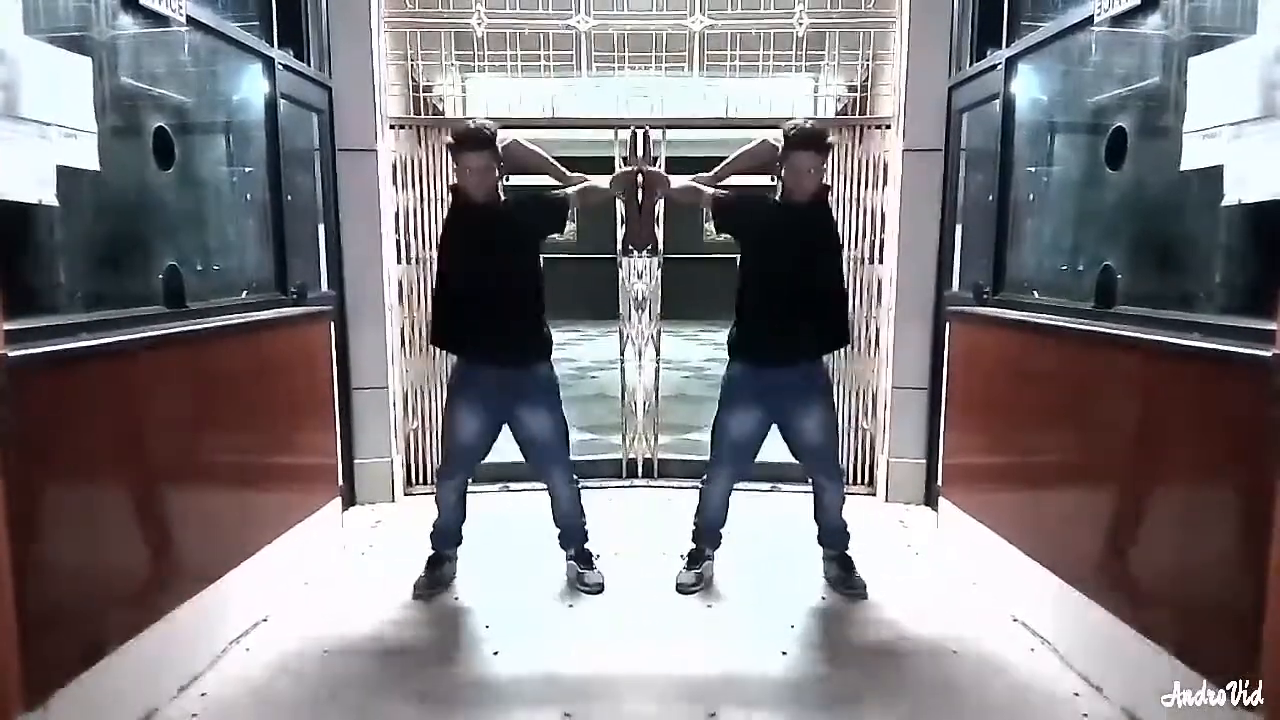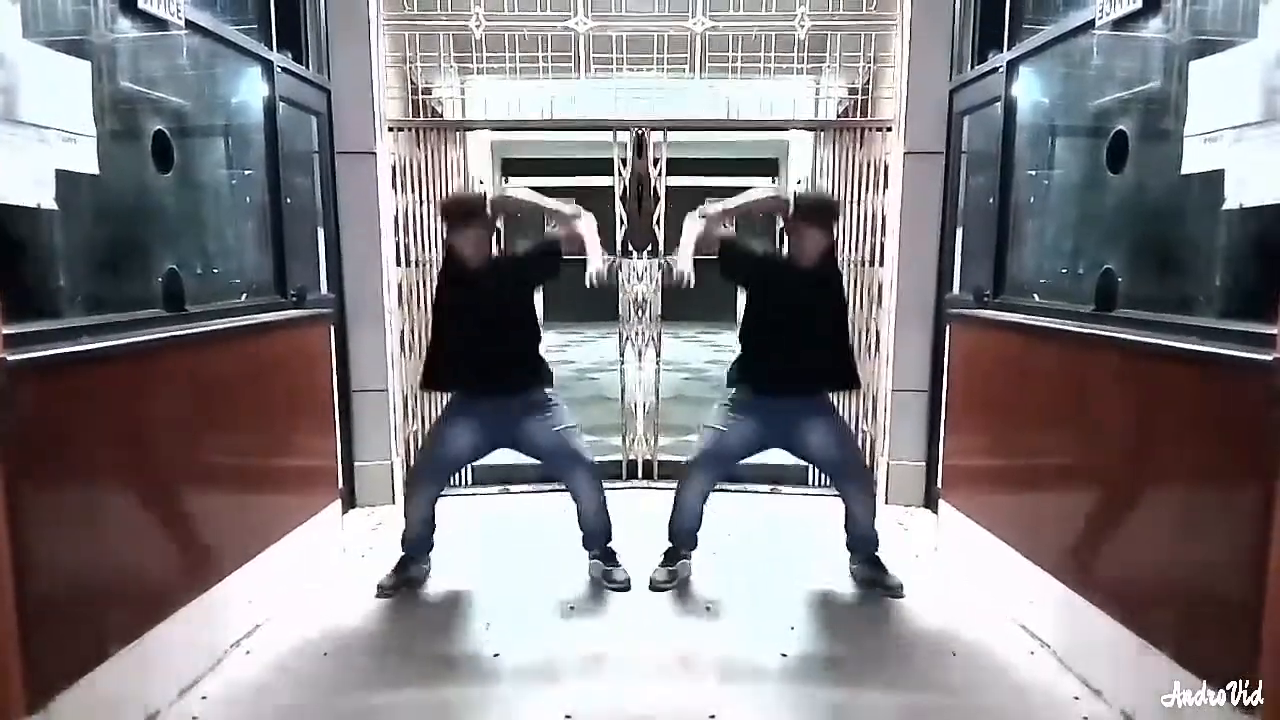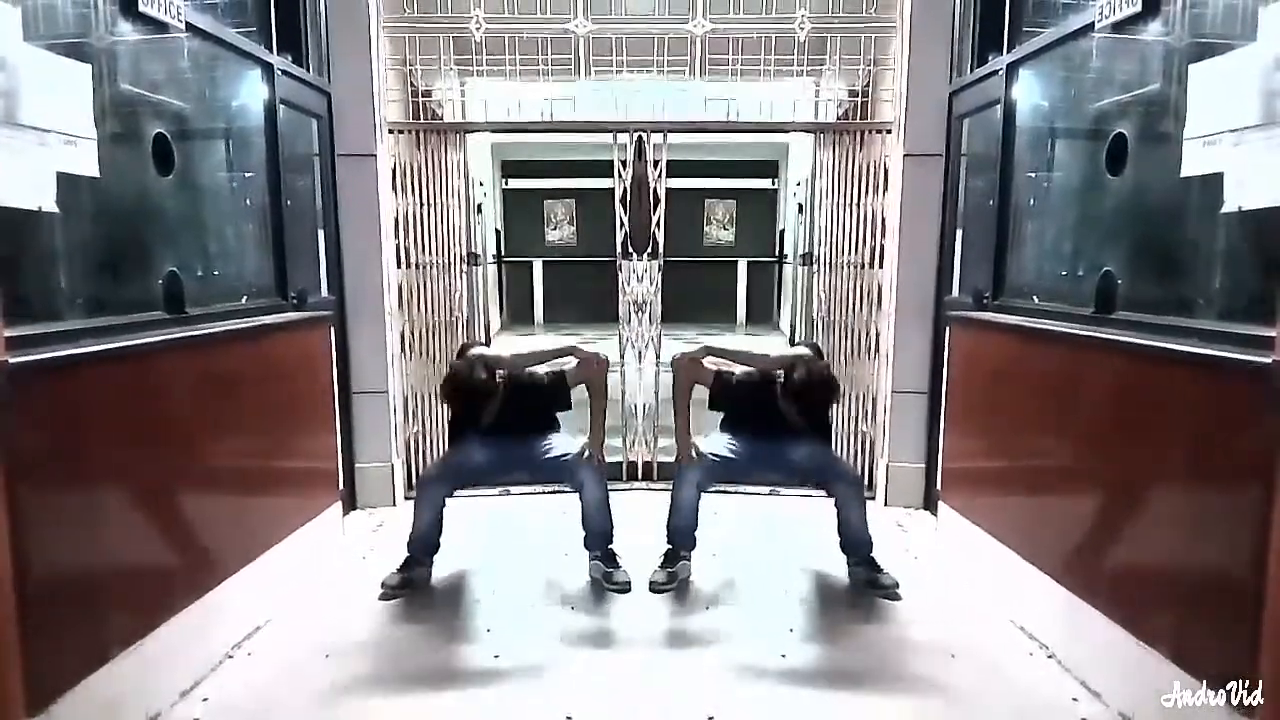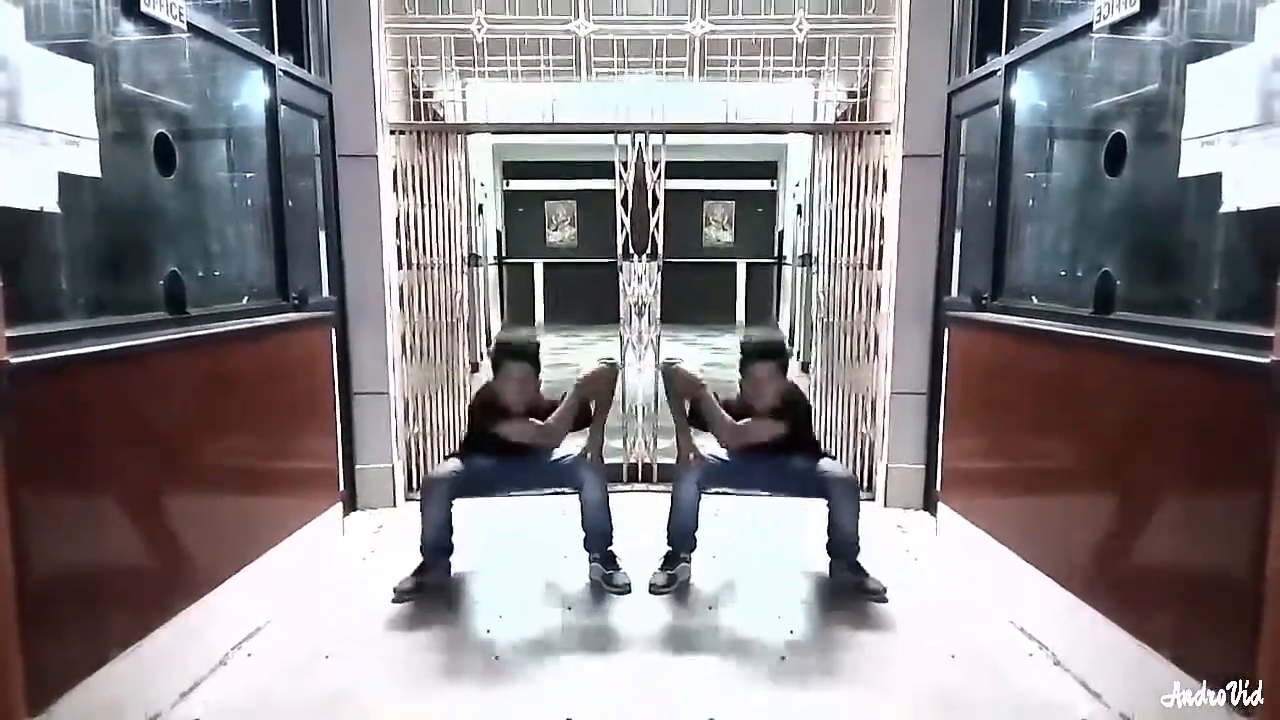
dt=0.7s
person 1, frame 1
left shoulder: (820, 209)
right shoulder: (756, 211)
left elbow: (768, 148)
right elbow: (699, 193)
left wrist: (708, 181)
right wrist: (686, 186)
left hip: (804, 372)
right hip: (749, 370)
left knee: (827, 472)
right knee: (723, 469)
left ankle: (835, 555)
right ankle: (703, 552)
person 1, frame 2
left shoulder: (828, 269)
right shoulder: (763, 267)
right elbow: (702, 219)
right wrist: (686, 248)
left hip: (809, 405)
right hip: (752, 401)
left knee: (857, 478)
right knee: (700, 469)
left ankle: (865, 558)
right ankle: (679, 552)
person 1, frame 3
left shoulder: (814, 381)
right shoulder: (748, 389)
right elbow: (683, 365)
left wrist: (714, 353)
right wrist: (682, 433)
left hip: (797, 447)
right hip: (743, 443)
left knee: (848, 481)
right knee: (690, 471)
left ankle: (860, 562)
right ankle: (679, 555)
person 1, frame 4
left shoulder: (793, 404)
right shoulder: (729, 408)
left elbow: (732, 437)
left wrist: (701, 390)
right wrist: (684, 436)
left hip: (795, 466)
right hip: (744, 463)
left knee: (844, 482)
right knee: (689, 472)
left ankle: (844, 563)
right ankle: (679, 556)
person 2, frame 1
left shoulder: (525, 212)
right shoulder: (458, 209)
left elbow: (582, 194)
right elbow: (513, 146)
left wrist: (603, 185)
right wrist: (568, 178)
left hip: (530, 371)
right hip: (474, 372)
left knee: (557, 470)
right knee: (453, 470)
left ankle: (577, 552)
right ankle: (444, 555)
person 2, frame 2
left shoulder: (517, 268)
right shoulder: (452, 268)
left elbow: (578, 219)
left wrist: (593, 248)
left hip: (530, 401)
right hip: (471, 405)
left knee: (581, 468)
right knee: (422, 477)
left ankle: (600, 553)
right ankle: (414, 558)
person 2, frame 3
left shoulder: (530, 389)
right shoulder: (464, 383)
left elbow: (594, 365)
left wrist: (597, 433)
left hip: (537, 443)
right hip: (482, 447)
left knee: (590, 470)
right knee: (430, 481)
left ankle: (600, 556)
right ankle: (418, 562)
person 2, frame 4
left shoulder: (549, 408)
right shoulder: (486, 404)
left elbow: (609, 372)
right elbow: (548, 437)
left wrist: (596, 433)
right wrist: (579, 389)
left hip: (536, 461)
right hip: (484, 464)
left knee: (590, 471)
right knee: (436, 482)
left ankle: (600, 557)
right ankle: (435, 564)
